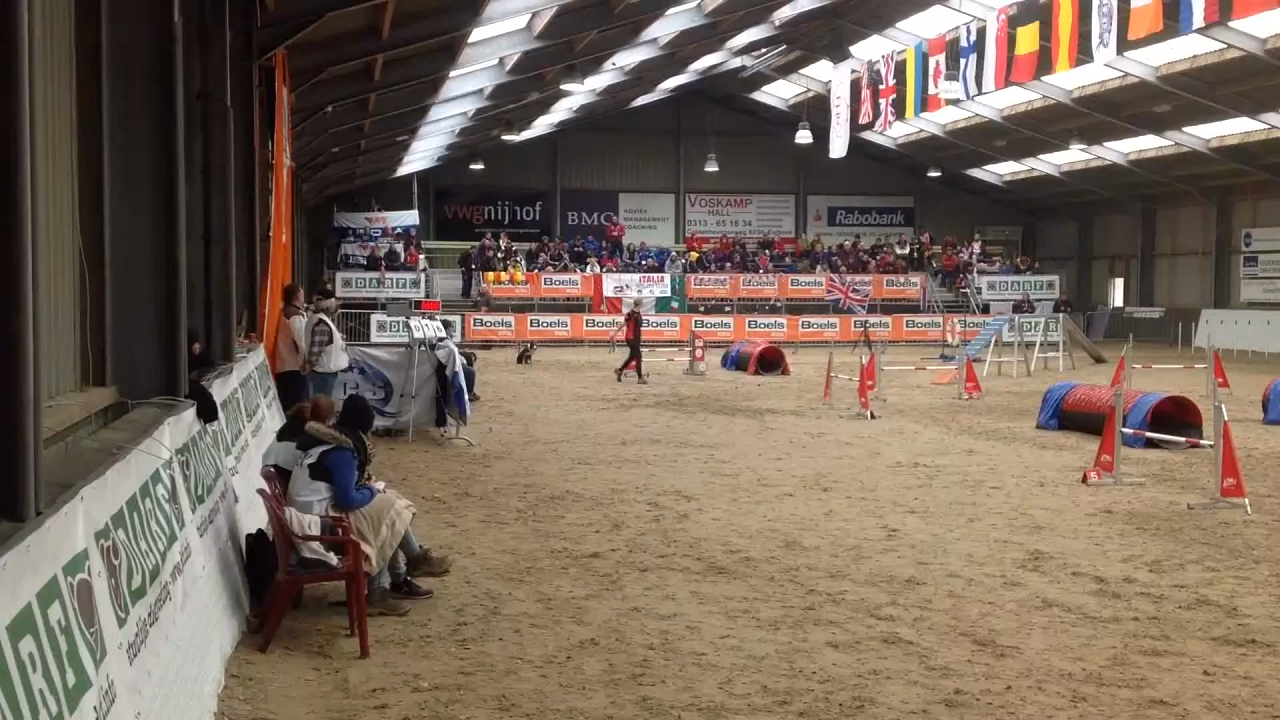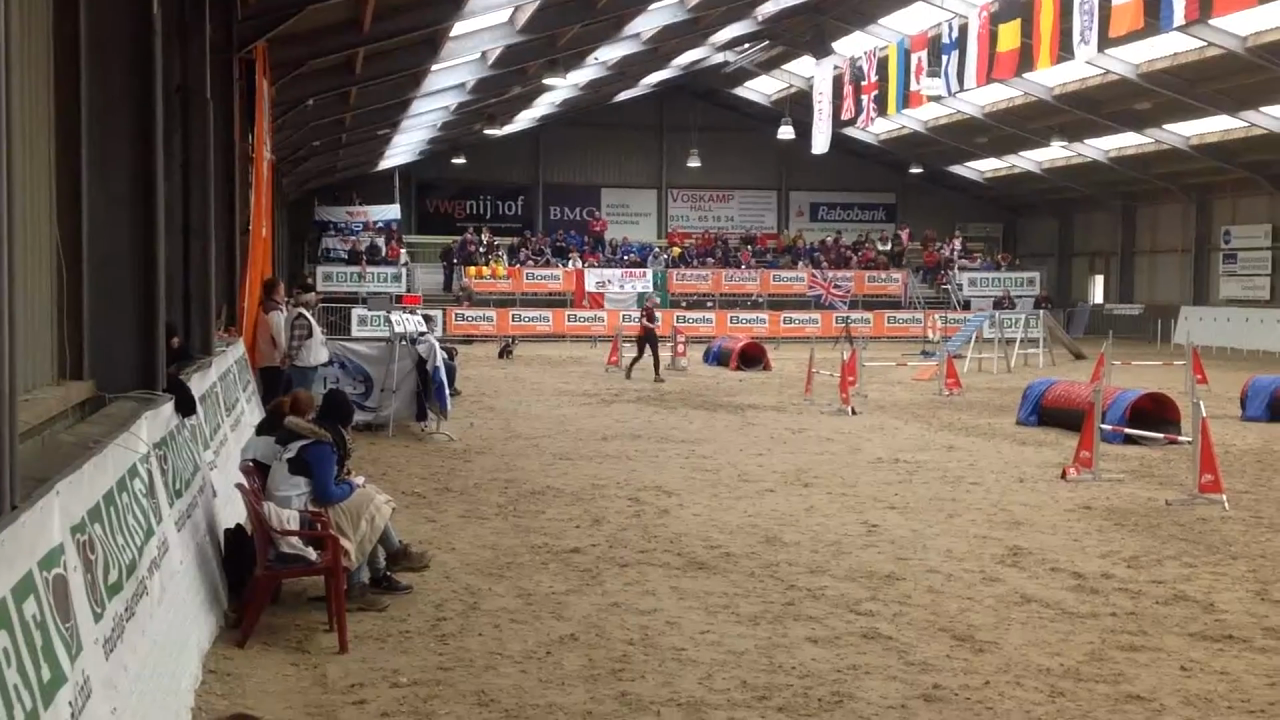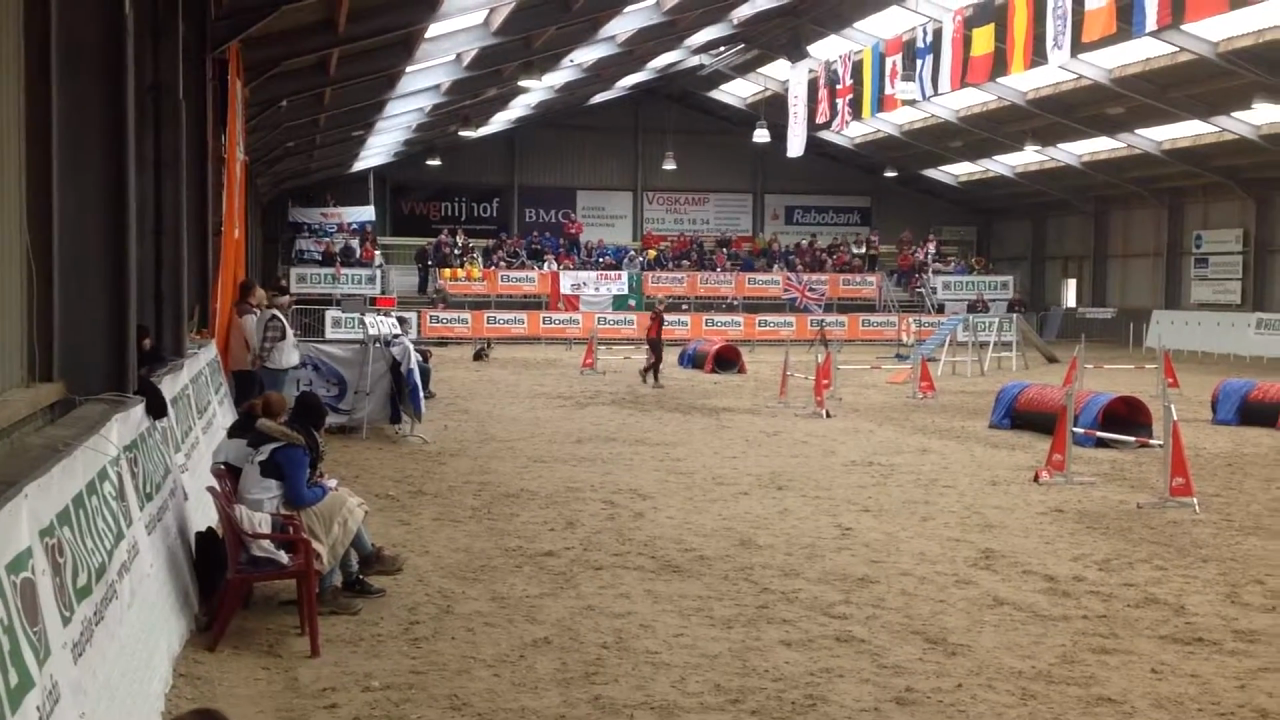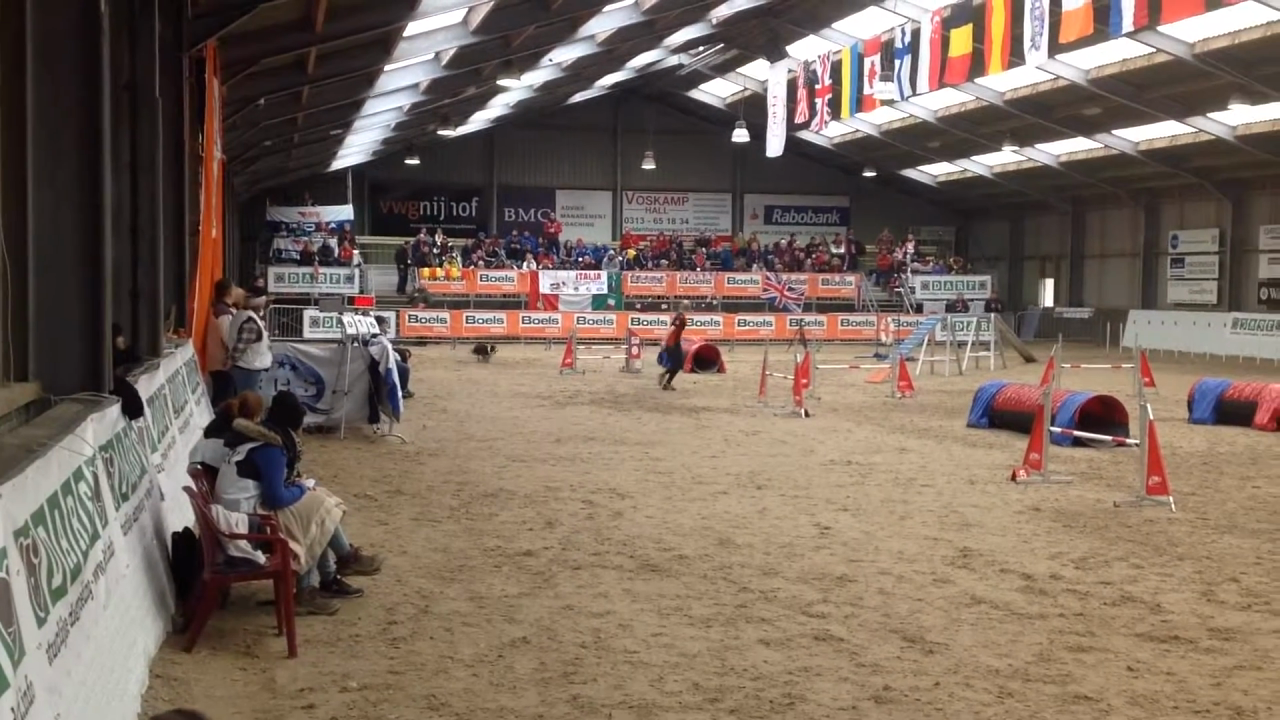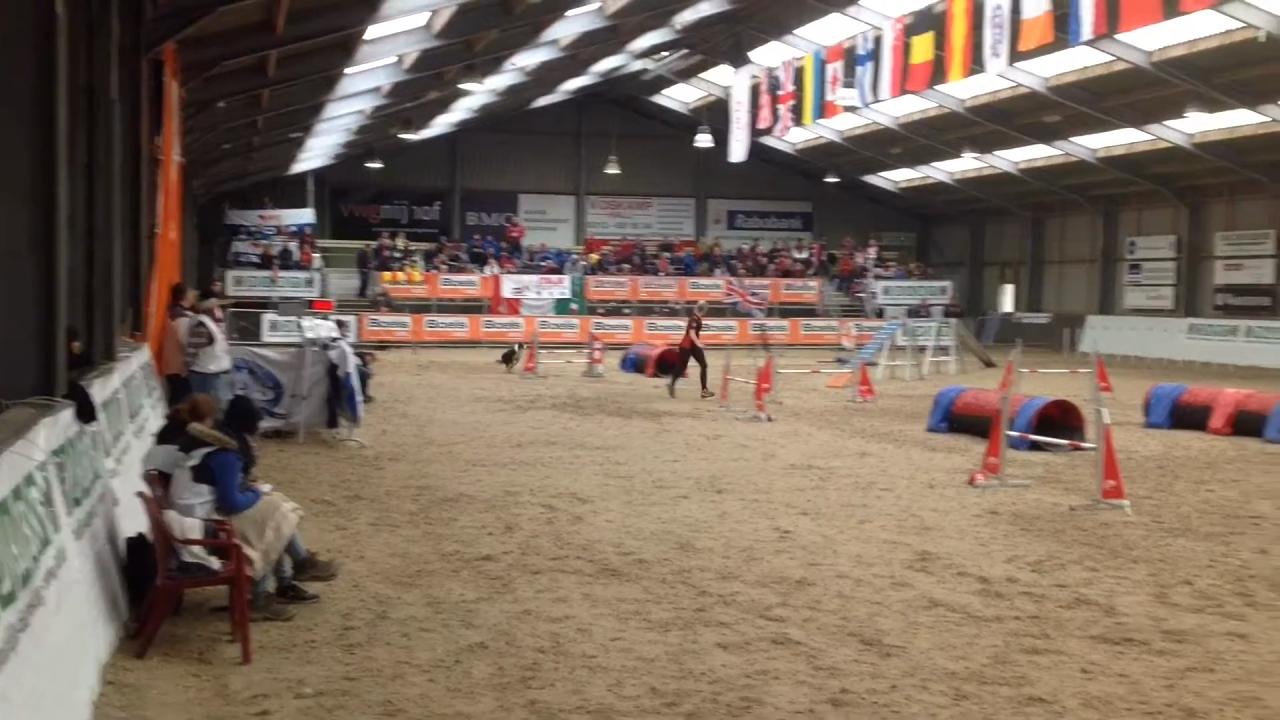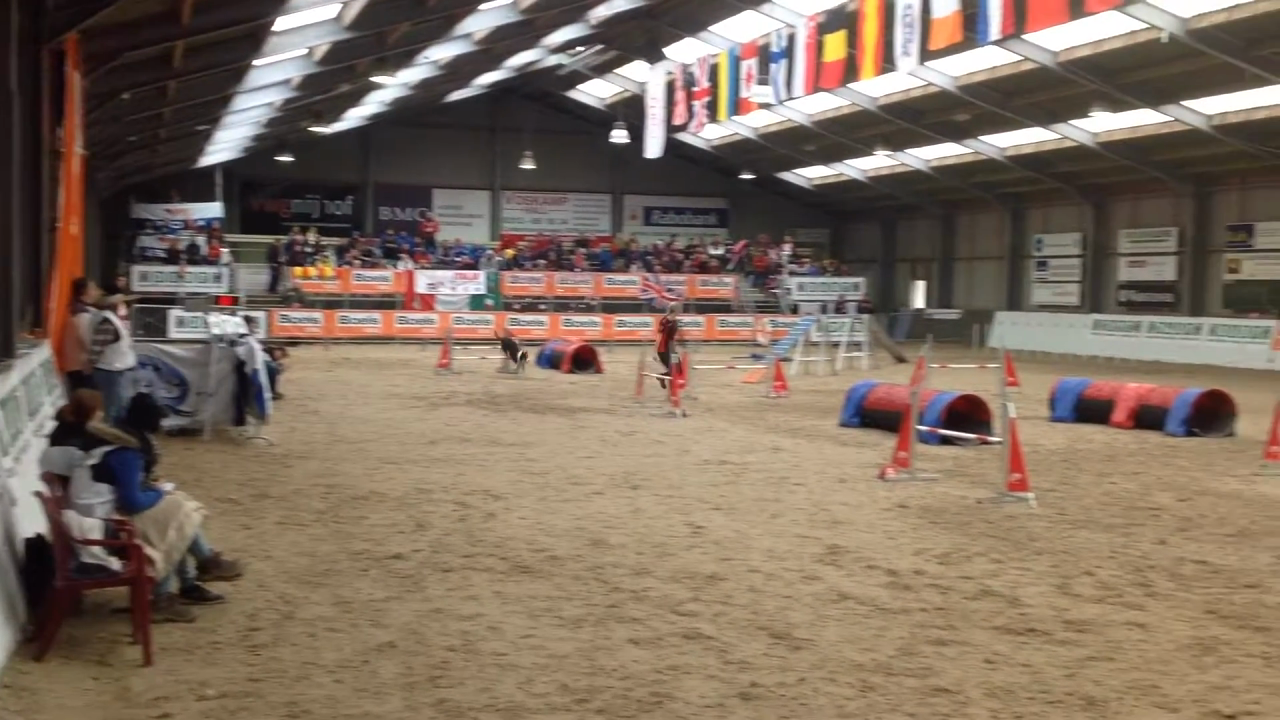
dt=0.5s
person 1, frame 1
left shoulder: (330, 438)
right shoulder: (342, 452)
right elbow: (347, 500)
left wrist: (367, 488)
right wrist: (372, 491)
left hip: (316, 508)
right hip: (321, 517)
left knee: (386, 512)
right knee: (391, 513)
left ankle: (398, 582)
right ankle: (415, 560)
person 1, frame 2
left shoulder: (311, 433)
right shoulder: (321, 446)
right elbow: (327, 495)
left wrist: (346, 482)
right wrist: (352, 485)
left hip: (295, 502)
right hip: (299, 512)
left knee: (366, 512)
right knee: (371, 508)
left ankle: (378, 577)
right ankle: (395, 555)
person 1, frame 3
left shoulder: (283, 435)
right shoulder: (293, 449)
right elbow: (299, 498)
left wrist: (317, 484)
right wrist: (324, 488)
left hip: (267, 505)
right hip: (272, 514)
left knee: (338, 511)
right knee: (343, 511)
left ankle: (350, 580)
right ankle: (369, 558)
person 1, frame 4
left shoulder: (261, 434)
right shoulder: (270, 449)
right elbow: (276, 498)
left wrist: (295, 484)
right wrist: (302, 488)
left hip: (245, 505)
right hip: (249, 515)
left knee: (317, 506)
right knee: (321, 511)
left ankle: (327, 581)
right ankle: (346, 558)
person 1, frame 5
left shoulder: (213, 440)
right shoulder: (227, 453)
right elbow: (232, 503)
left wrist: (253, 489)
right wrist: (258, 495)
left hip: (202, 514)
right hip: (209, 520)
left knee: (274, 511)
right knee: (278, 516)
left ankle: (284, 586)
person 1, frame 6
left shoulder: (109, 437)
right shoulder: (127, 452)
right elbow: (134, 502)
left wrist: (155, 489)
right wrist: (161, 494)
left hip: (100, 515)
left knee: (179, 514)
right knee: (182, 514)
left ankle: (187, 586)
